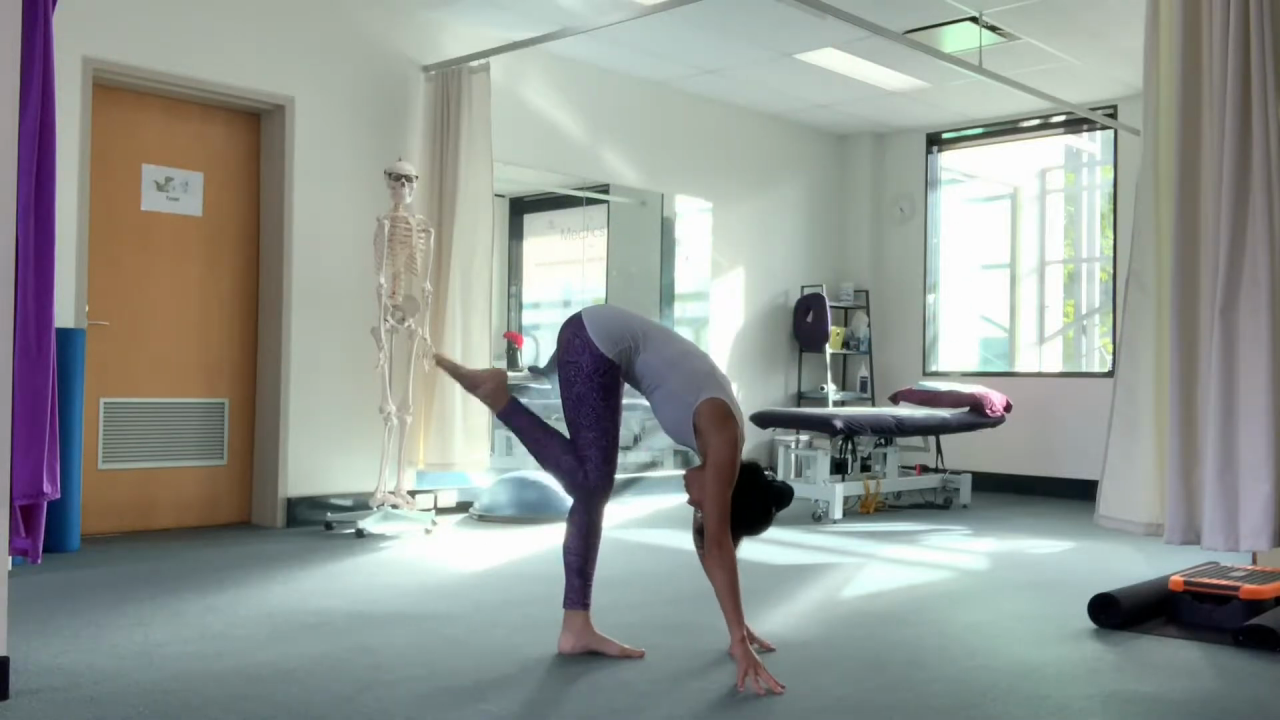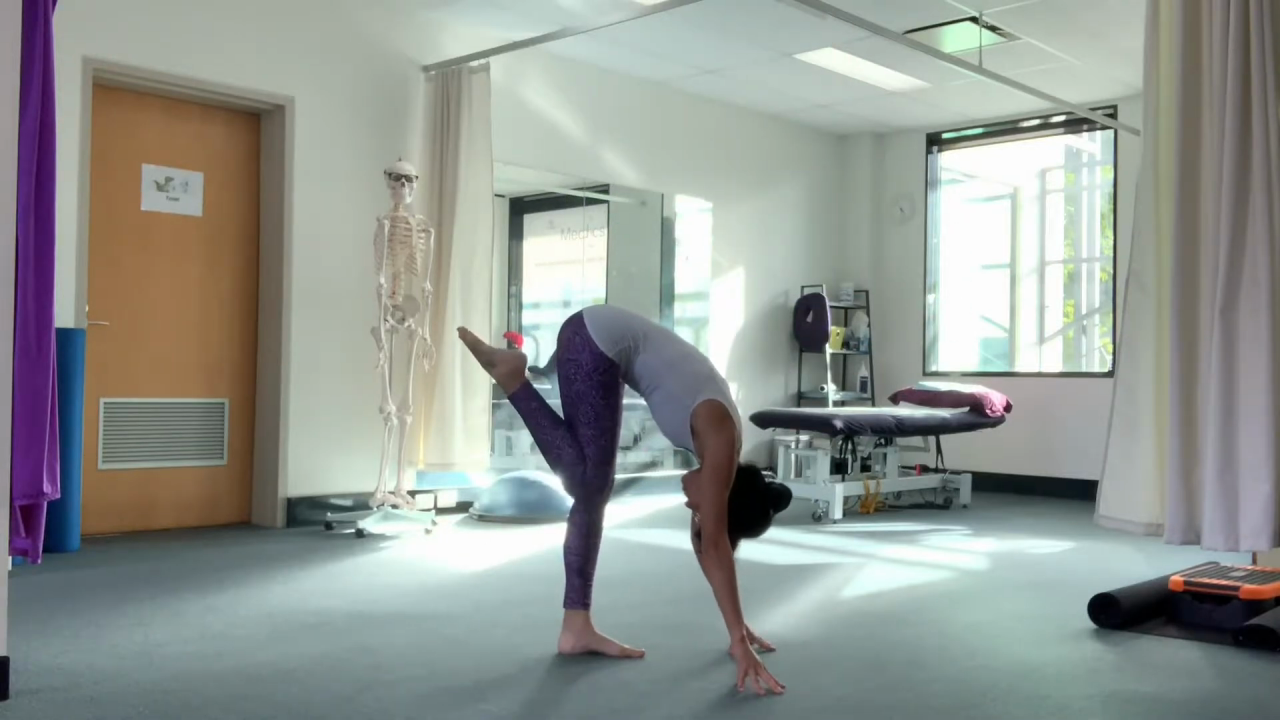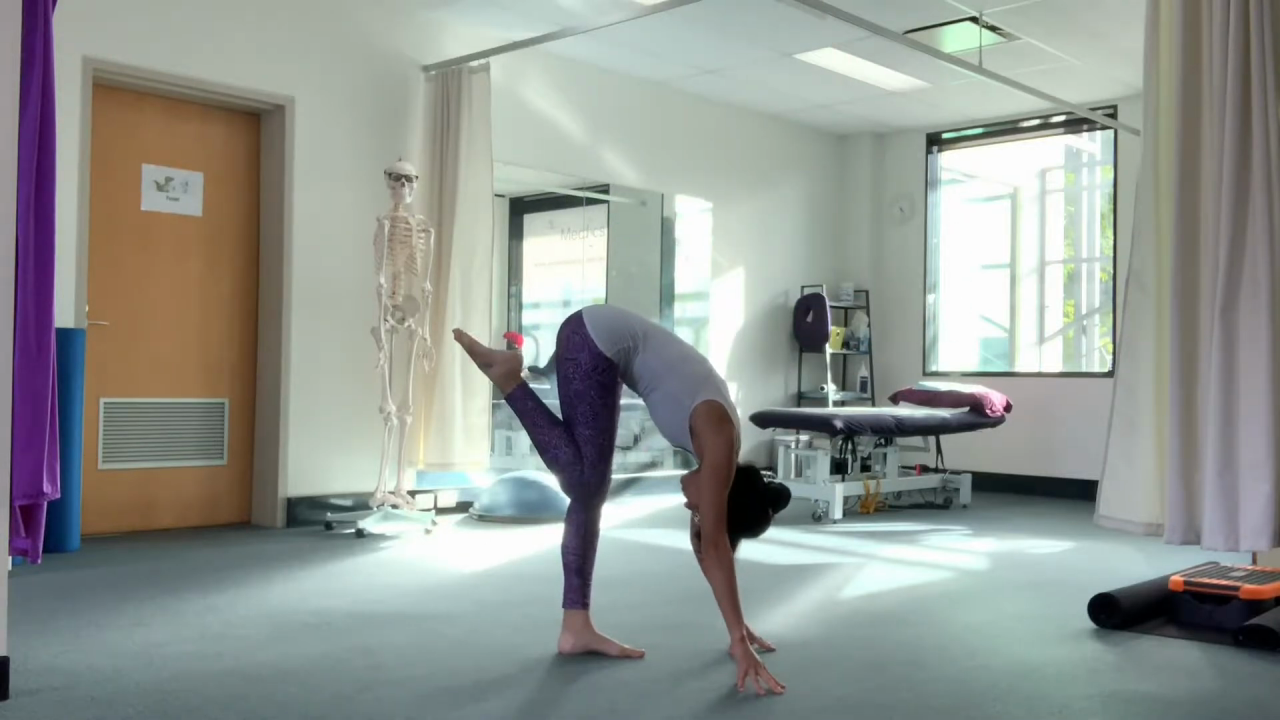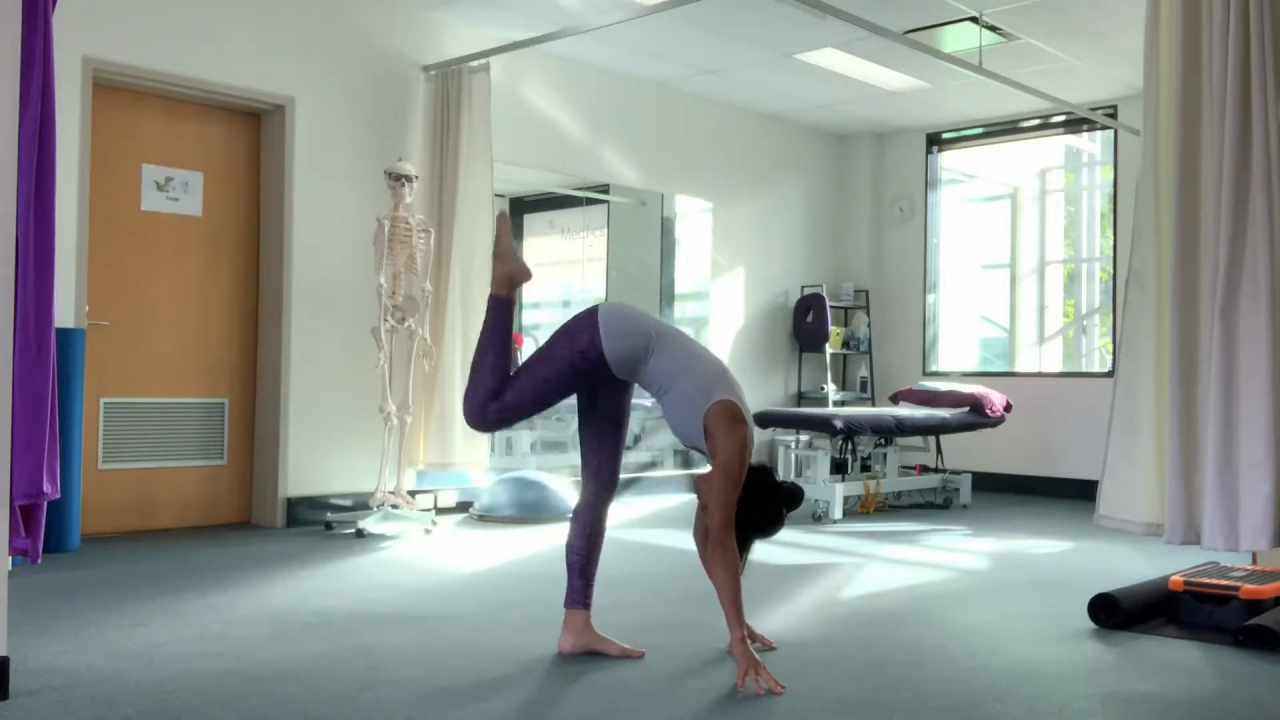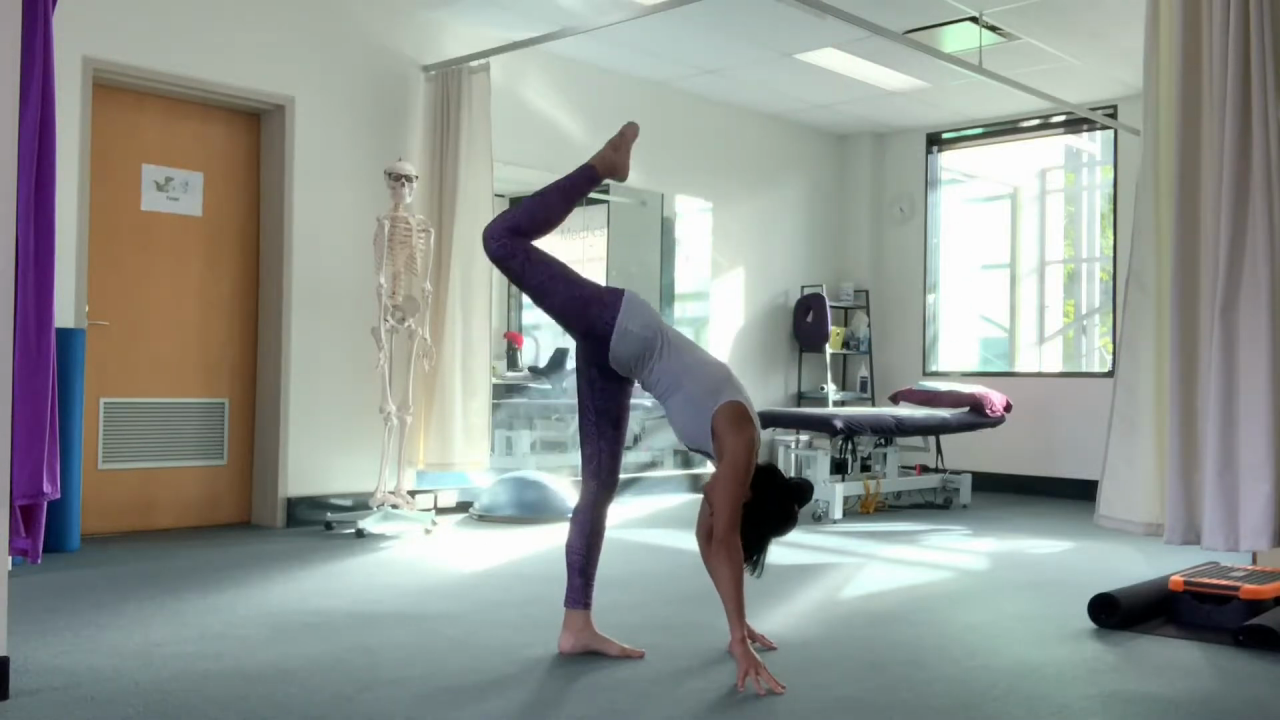
dt=0.3s
person 1, frame 1
left shoulder: (721, 436)
right shoulder: (725, 437)
left elbow: (711, 540)
right elbow: (716, 543)
left wrist: (738, 628)
right wrist: (740, 639)
left hip: (604, 342)
right hip: (596, 337)
left knee: (593, 489)
right knee: (591, 483)
left ankle: (577, 629)
right ankle: (496, 393)
person 1, frame 2
left shoulder: (717, 437)
right shoulder: (720, 436)
left elbow: (707, 540)
right elbow: (715, 544)
left wrist: (738, 628)
right wrist: (740, 639)
left hip: (605, 346)
right hip: (596, 337)
left knee: (592, 490)
right knee: (588, 483)
left ankle: (577, 628)
right ankle: (513, 377)
person 1, frame 3
left shoulder: (717, 440)
right shoulder: (720, 440)
left elbow: (707, 543)
right elbow: (713, 544)
left wrist: (738, 629)
right wrist: (739, 639)
left hip: (605, 346)
right hip: (596, 338)
left knee: (589, 491)
right knee: (585, 482)
left ankle: (576, 627)
right ankle: (509, 378)
person 1, frame 4
left shoulder: (730, 453)
right shoulder: (731, 443)
left elbow: (711, 542)
right elbow: (719, 544)
left wrist: (737, 624)
right wrist: (740, 639)
left hip: (616, 356)
right hip: (609, 336)
left knee: (599, 492)
right knee: (486, 412)
left ankle: (578, 628)
person 1, frame 5
left shoulder: (733, 445)
right shoulder: (740, 443)
left elbow: (711, 539)
right elbow: (724, 541)
left wrist: (739, 627)
right wrist: (739, 640)
left hip: (618, 350)
right hip: (620, 328)
left knee: (598, 490)
right knee: (501, 240)
left ankle: (578, 628)
